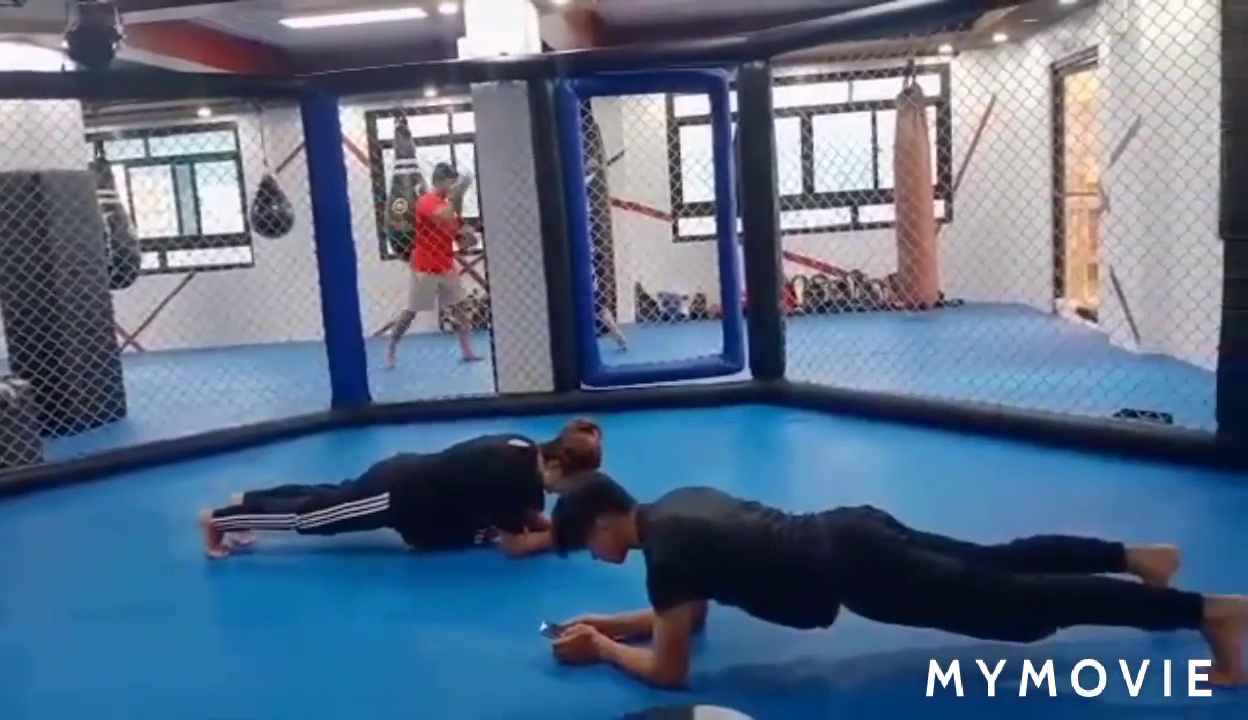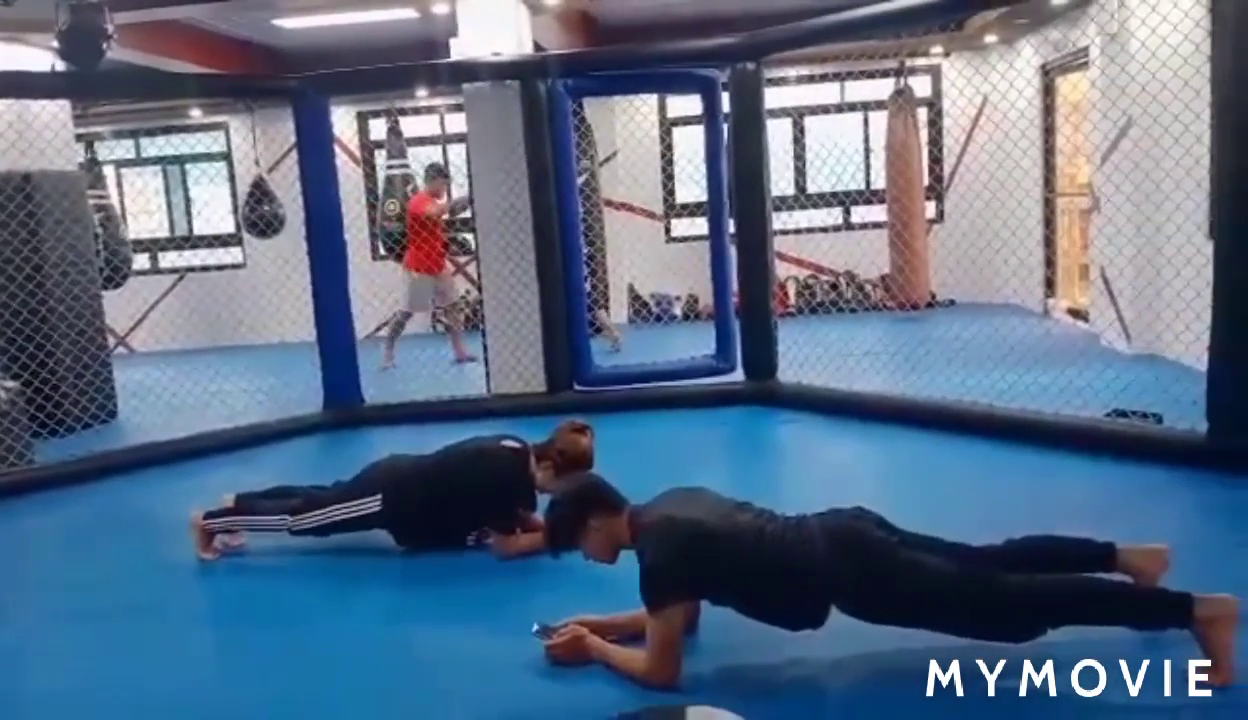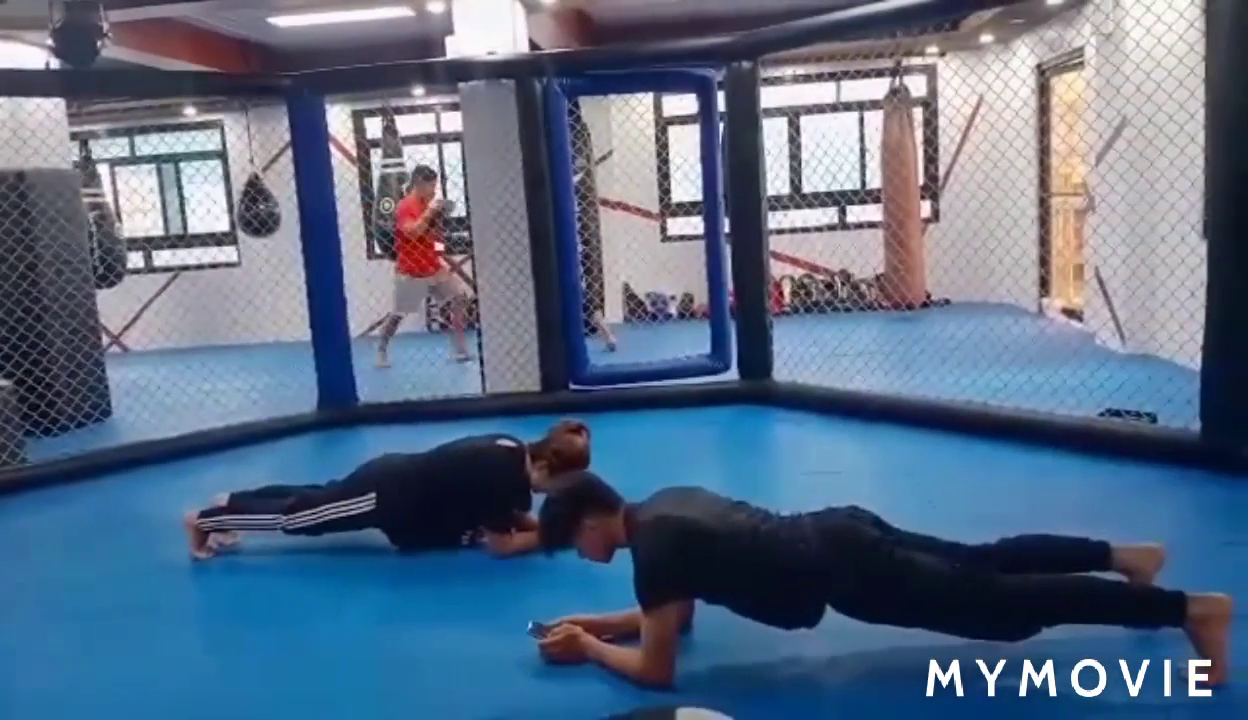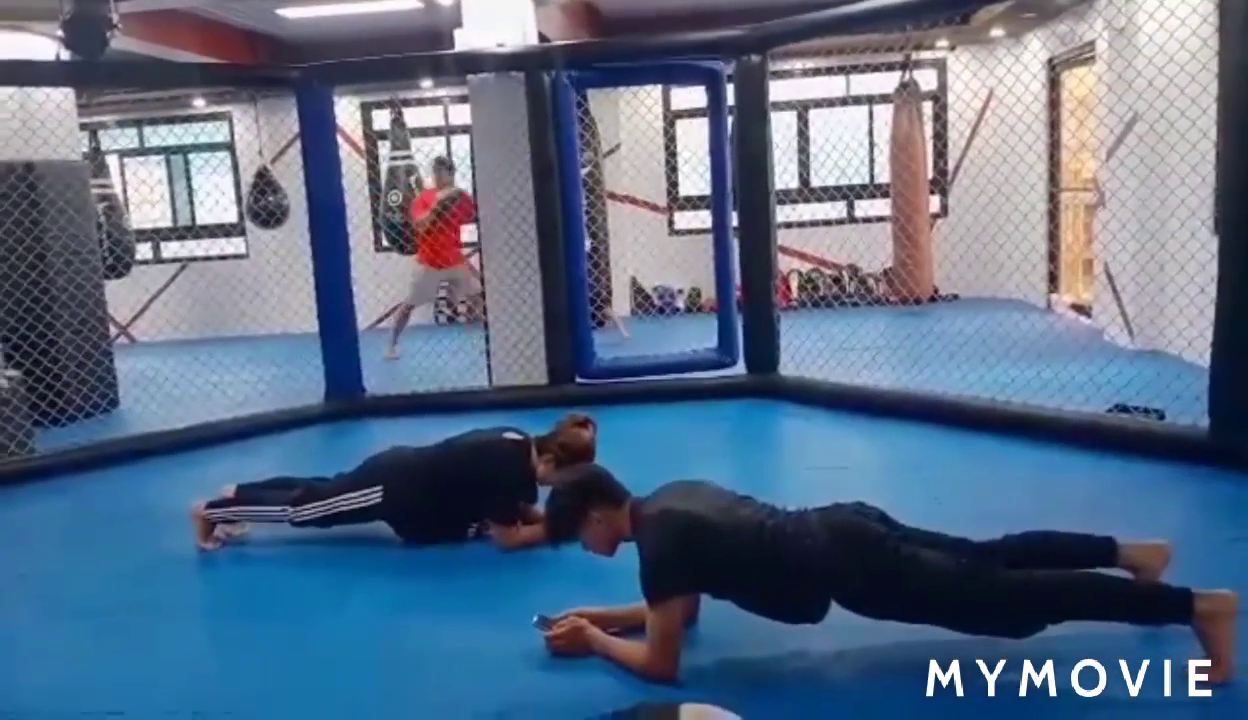
dt=0.2s
person 1, frame 1
left shoulder: (666, 549)
right shoulder: (675, 507)
left elbow: (668, 668)
right elbow: (689, 614)
left wrist: (599, 646)
right wrist: (608, 621)
left hip: (858, 570)
right hip: (856, 533)
left knee: (1017, 606)
right knee: (1000, 564)
right ankle: (1135, 556)
person 1, frame 2
left shoulder: (659, 549)
right shoulder: (669, 508)
left elbow: (662, 668)
right elbow: (680, 614)
left wrist: (594, 645)
right wrist: (603, 621)
left hip: (849, 572)
right hip: (846, 535)
left knee: (1008, 605)
right knee: (991, 564)
left ankle: (1194, 609)
right ankle: (1126, 555)
person 1, frame 3
left shoulder: (654, 548)
right shoulder: (663, 507)
left elbow: (657, 667)
right elbow: (675, 615)
left wrist: (588, 645)
right wrist: (596, 620)
left hip: (845, 571)
right hip: (842, 534)
left knee: (1001, 604)
right knee: (984, 563)
left ankle: (1187, 608)
right ankle: (1119, 555)
person 1, frame 4
left shoulder: (659, 541)
right shoulder: (669, 500)
left elbow: (661, 661)
right elbow: (681, 608)
left wrist: (594, 639)
right wrist: (601, 614)
left hip: (849, 568)
right hip: (848, 531)
left knee: (1005, 602)
right knee: (991, 560)
left ankle: (1197, 606)
right ankle: (1128, 552)
person 2, frame 1
left shoulder: (526, 453)
right shoulder: (514, 473)
left elbow: (527, 515)
right elbow: (514, 544)
left hip: (409, 477)
right hip: (403, 495)
left knee: (326, 499)
right knee: (310, 514)
left ankle: (245, 502)
right ankle: (220, 518)
person 2, frame 2
left shoulder: (519, 453)
right shoulder: (507, 473)
left elbow: (519, 515)
right elbow: (506, 544)
left hip: (402, 479)
right hip: (395, 498)
left knee: (319, 500)
right knee: (304, 515)
left ankle: (237, 503)
right ankle: (211, 520)
person 2, frame 3
left shoulder: (514, 453)
right shoulder: (504, 472)
left elbow: (514, 515)
right elbow: (502, 543)
left hip: (397, 477)
right hip: (390, 496)
left knee: (312, 500)
right knee: (297, 514)
left ankle: (231, 502)
right ankle: (206, 520)
person 2, frame 4
left shoulder: (520, 445)
right shoulder: (509, 467)
left elbow: (520, 508)
right elbow: (507, 537)
left hip: (403, 471)
right hip: (396, 489)
left knee: (320, 492)
right knee: (305, 506)
left ankle: (237, 495)
right ankle: (212, 510)
person 3, frame 1
left shoulder: (444, 203)
right shoulder: (426, 202)
left elbow: (451, 232)
right elbow: (444, 217)
left wrist: (465, 236)
right wrist: (457, 191)
left hip: (446, 267)
right hip: (424, 268)
left knee: (459, 305)
right knee: (411, 311)
left ankle: (467, 350)
right ankle: (391, 350)
person 3, frame 2
left shoulder: (435, 204)
right shoulder: (418, 201)
right elbow: (434, 214)
left wrist: (448, 242)
right wrist: (456, 202)
left hip: (438, 267)
right hip: (418, 268)
left knee: (452, 306)
right knee: (407, 311)
left ankle: (459, 350)
right ankle: (388, 351)
person 3, frame 3
left shoulder: (430, 205)
right shoulder: (404, 207)
right elbow: (412, 233)
left wrist: (445, 239)
right wrist: (429, 214)
left hip: (435, 268)
right hip: (410, 272)
left knee: (460, 298)
right knee: (397, 314)
left ankle: (460, 348)
right ankle: (381, 352)
person 3, frame 4
left shoulder: (460, 197)
right shoulder: (422, 199)
left elbow: (476, 216)
right elbow: (420, 226)
right wrist: (437, 204)
left hip: (456, 261)
right hip: (429, 263)
left knee: (478, 296)
right knee: (410, 304)
right ankle: (392, 343)
